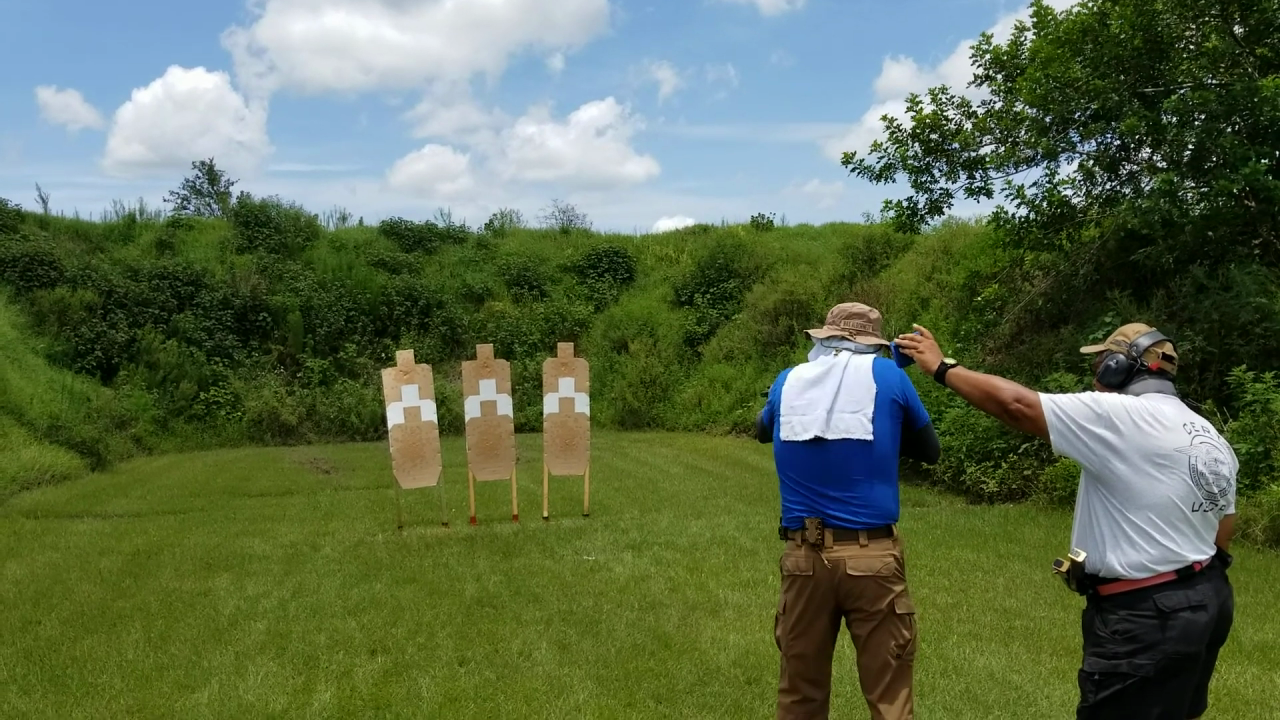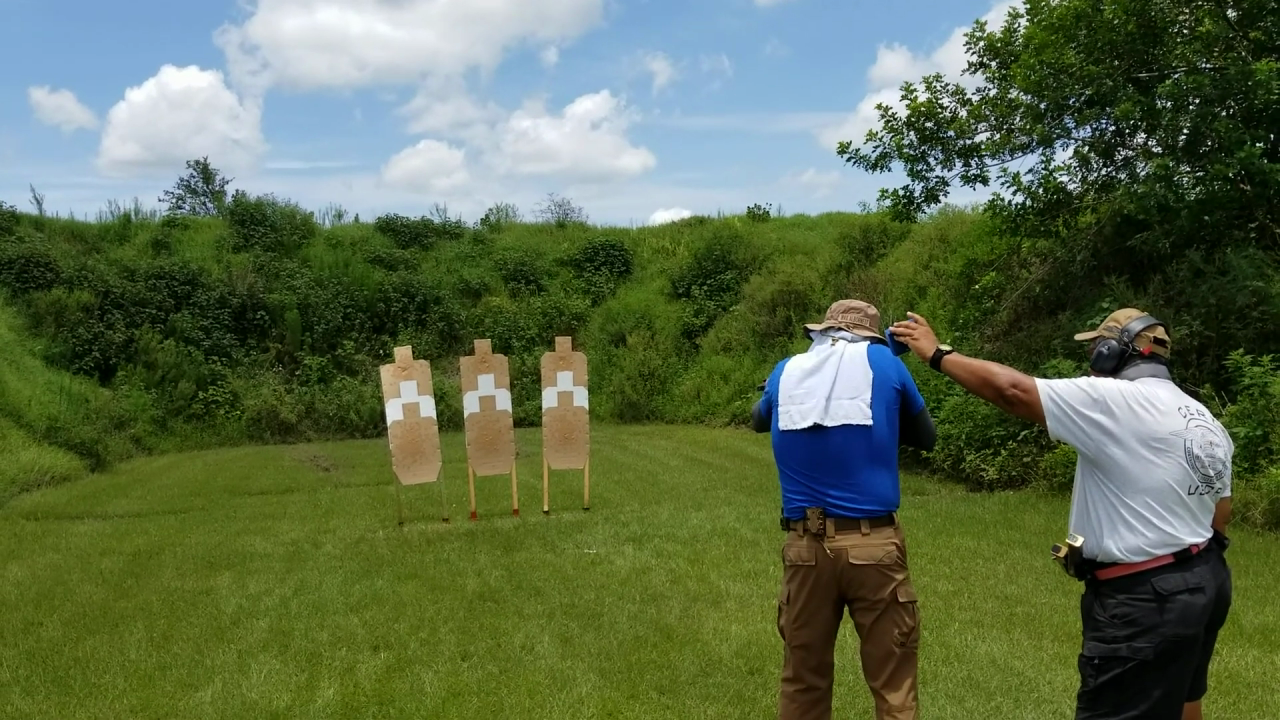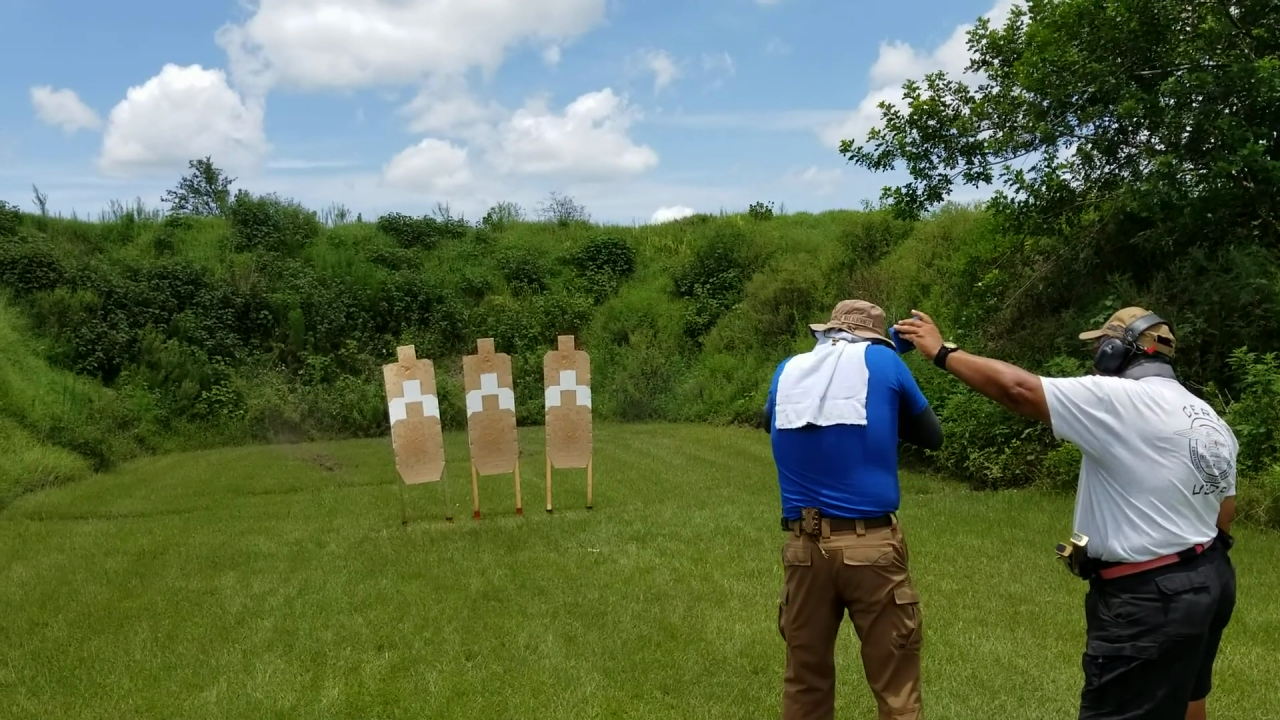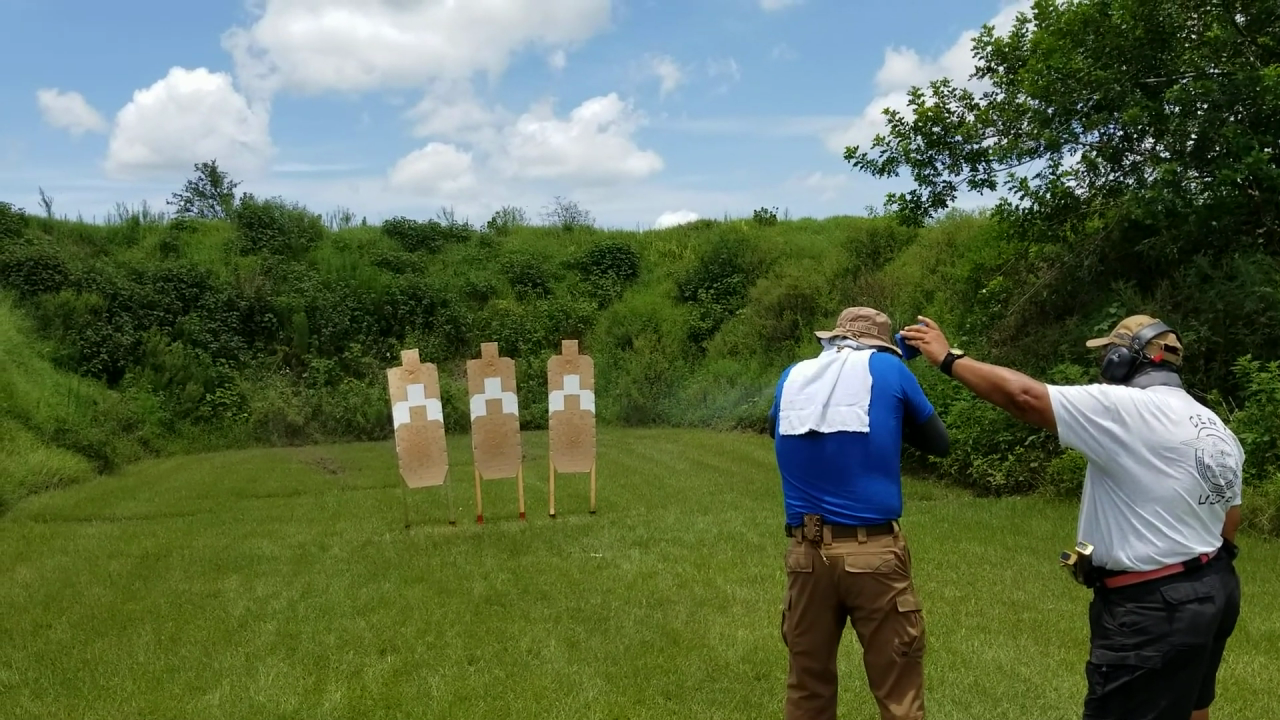
dt=0.7s
person 1, frame 1
left shoulder: (788, 381)
right shoulder: (886, 375)
left elbow: (762, 431)
right elbow: (929, 451)
left hip: (804, 558)
right hip: (872, 557)
person 1, frame 2
left shoulder: (786, 372)
right shoulder: (882, 362)
left elbow: (759, 421)
right elbow: (925, 438)
left hip: (806, 547)
right hip: (874, 546)
left knee: (803, 680)
right knee: (893, 686)
person 1, frame 3
left shoulder: (788, 371)
right shoulder: (880, 361)
right elbow: (932, 436)
left hip: (804, 547)
right hip: (872, 546)
left knee: (805, 678)
right knee: (896, 684)
person 1, frame 4
left shoulder: (792, 378)
right shoulder: (886, 369)
right elbow: (939, 443)
left hip: (806, 554)
right hip: (874, 553)
left knee: (807, 686)
person 2, frame 1
left shoulder: (1121, 417)
right shoulder: (1212, 437)
left elbow: (1015, 404)
right elbow: (1223, 531)
left wrist: (941, 367)
left hip: (1146, 615)
right hip: (1206, 599)
person 2, frame 2
left shoulder: (1115, 401)
right shoulder: (1205, 420)
left elbow: (1012, 390)
right elbow: (1219, 514)
left wrist: (937, 353)
left hip: (1145, 599)
right hip: (1204, 581)
person 2, frame 3
left shoulder: (1120, 400)
right shoulder: (1211, 419)
left elbow: (1017, 389)
right elbow: (1224, 513)
left wrist: (942, 351)
left hip: (1150, 597)
right hip: (1209, 580)
person 2, frame 4
left shoulder: (1126, 409)
right shoulder: (1218, 429)
left elbow: (1023, 396)
right elbow: (1229, 522)
left wrist: (949, 358)
left hip: (1153, 607)
right hip: (1213, 590)
